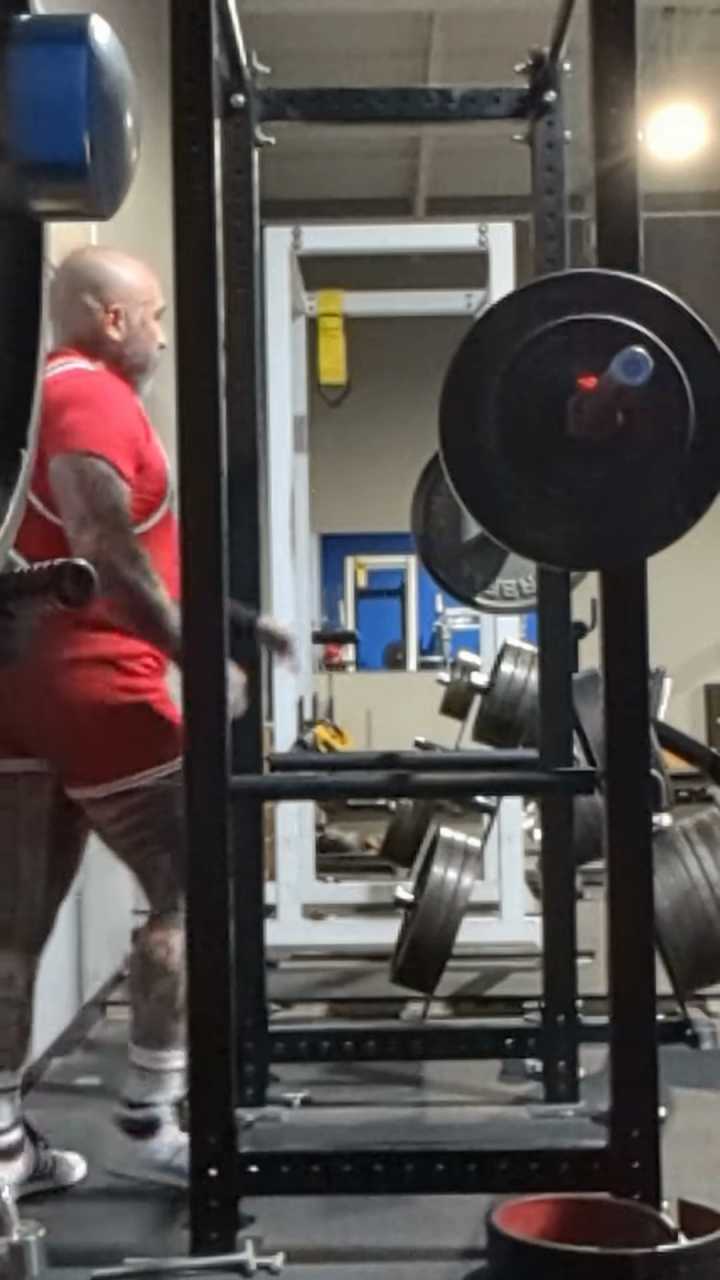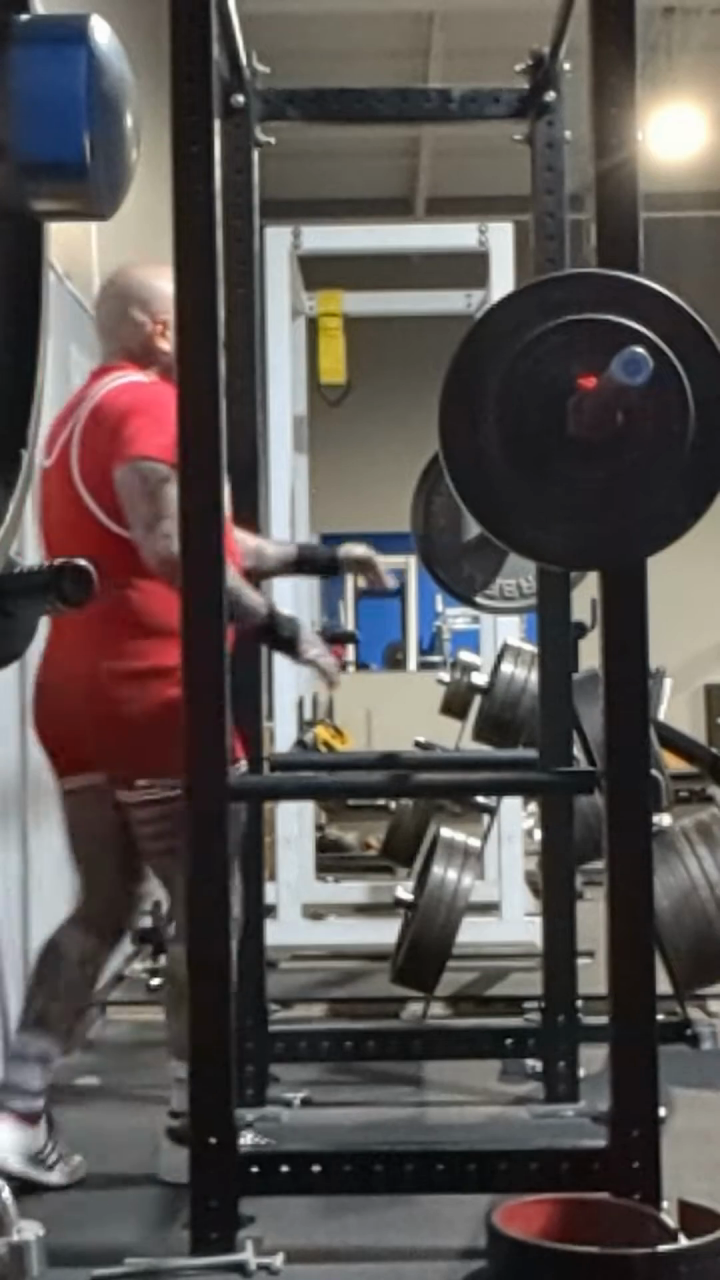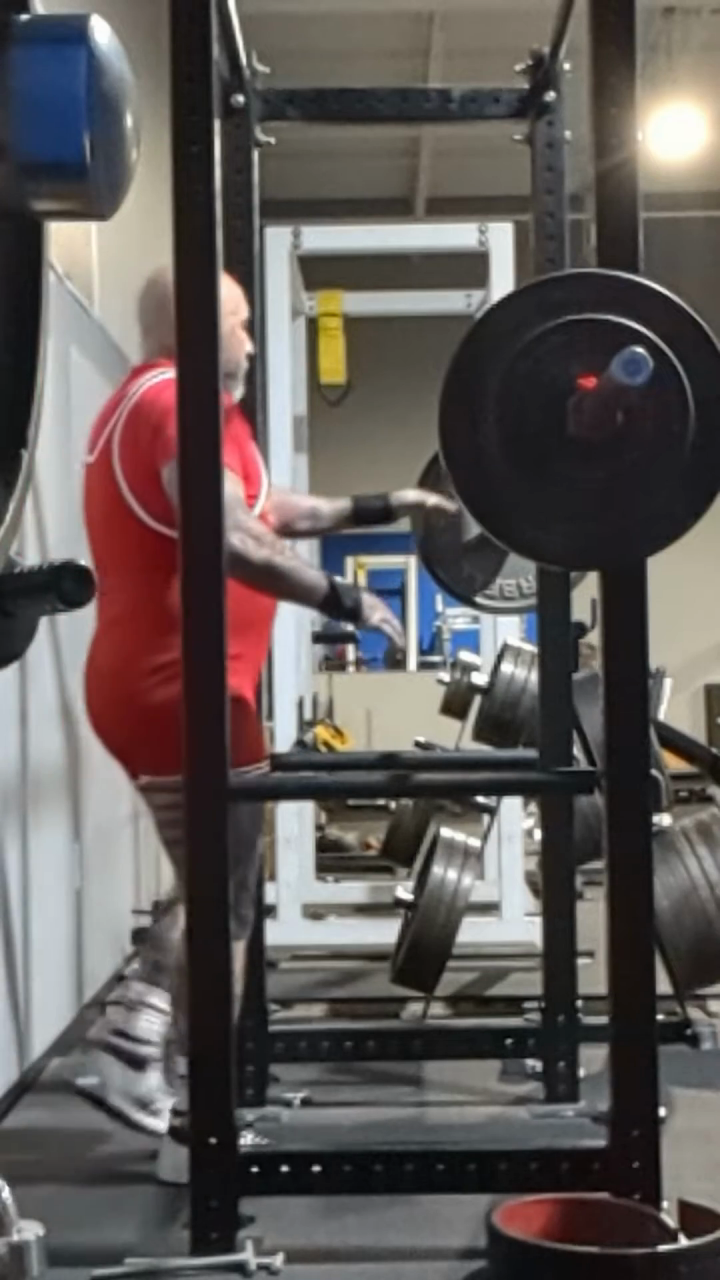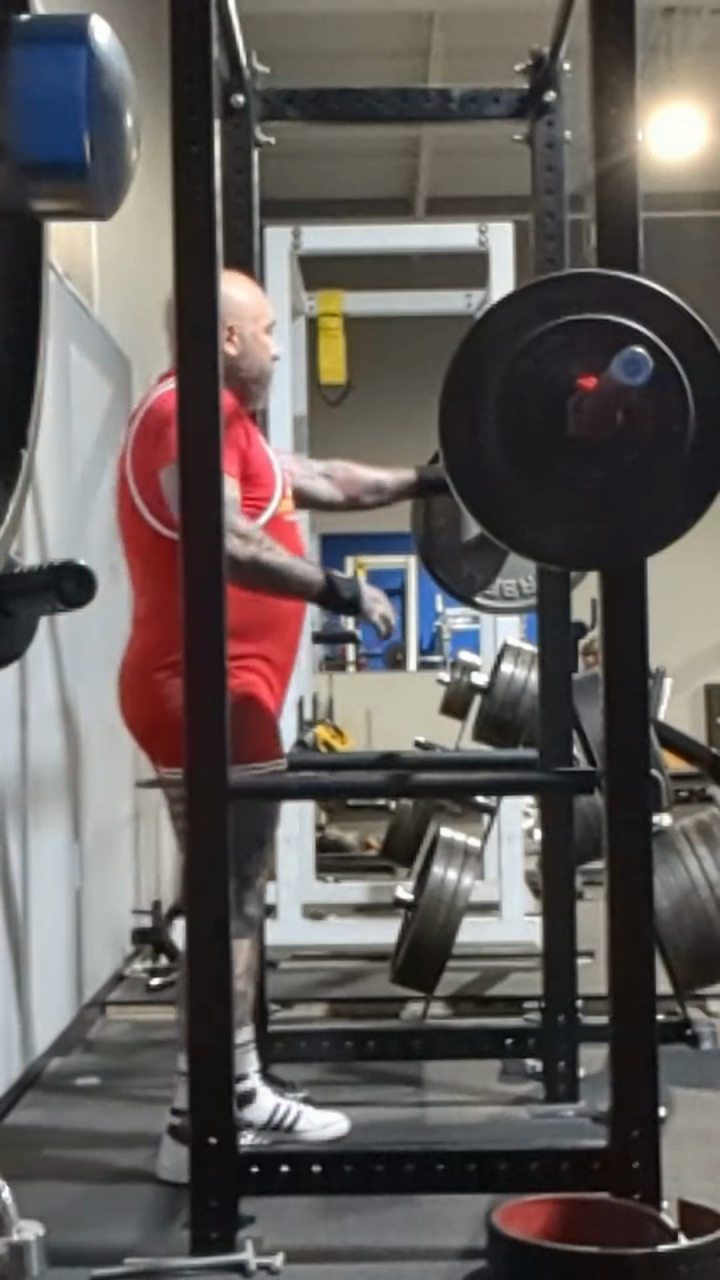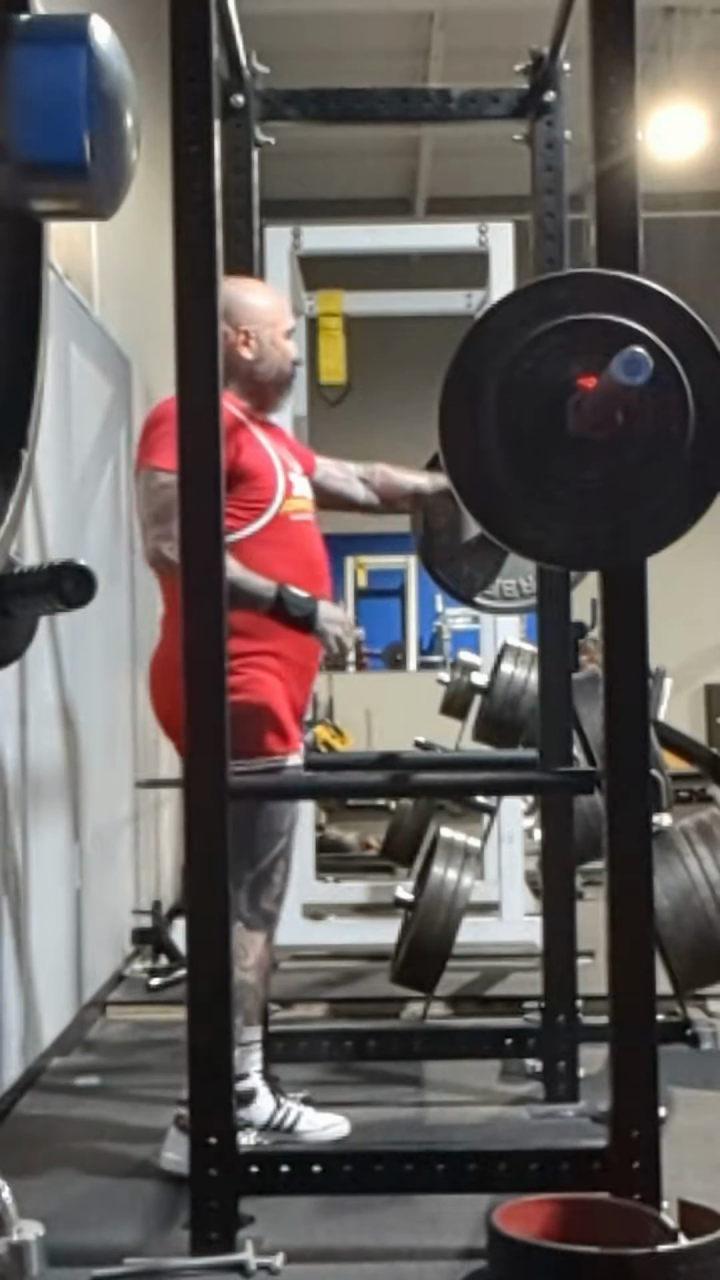
dt=0.2s
person 1, frame 1
right shoulder: (90, 398)
right elbow: (104, 557)
left wrist: (230, 616)
right wrist: (198, 654)
right hip: (92, 689)
right knee: (183, 898)
right ankle: (148, 1119)
person 1, frame 2
left shoulder: (89, 410)
right shoulder: (145, 405)
left elbow: (208, 542)
right elbow: (171, 551)
left wrist: (317, 556)
right wrist: (279, 630)
left hip: (80, 695)
right hip: (152, 695)
left knee: (101, 911)
person 1, frame 3
left shoulder: (140, 407)
right shoulder: (181, 402)
left elbow: (262, 511)
right elbow: (232, 540)
left wrist: (377, 507)
right wrist: (343, 599)
left hip: (133, 686)
right hip: (177, 690)
left knee: (213, 889)
right knee: (229, 913)
left ankle: (126, 1050)
right ankle: (195, 1130)
person 1, frame 4
left shoulder: (195, 416)
right shoulder: (192, 409)
left elbow: (315, 481)
right elbow: (223, 539)
left wrist: (425, 481)
right wrist: (340, 589)
left hip: (200, 689)
left knee: (237, 898)
right knee: (228, 906)
left ankle: (238, 1091)
right ankle: (196, 1127)
person 1, frame 5
left shoulder: (259, 432)
left elbow: (361, 484)
right elbow: (172, 546)
left wrist: (460, 487)
right wrist: (300, 608)
left hip: (258, 691)
right hip: (231, 690)
left knee: (255, 900)
right knee: (245, 901)
left ankle: (246, 1095)
right ankle: (205, 1120)
